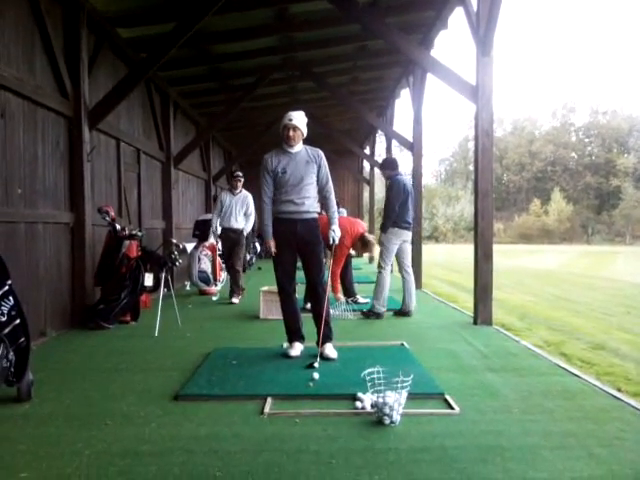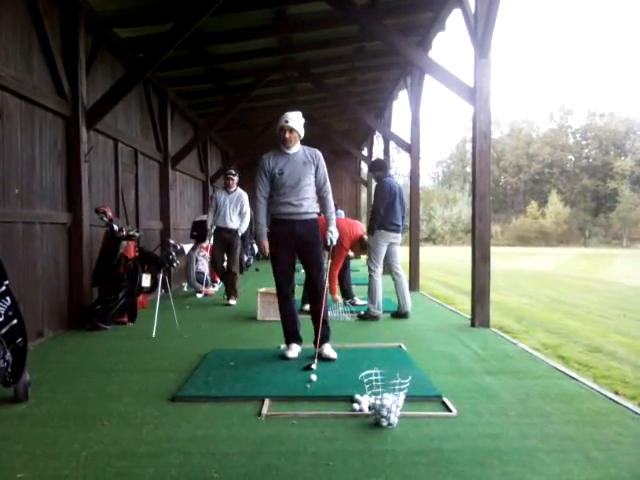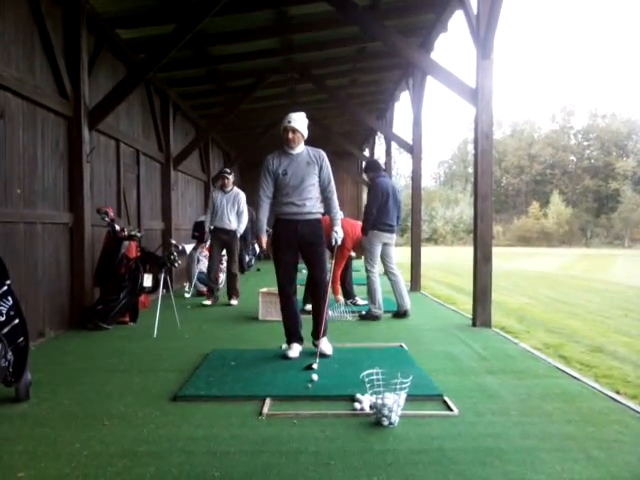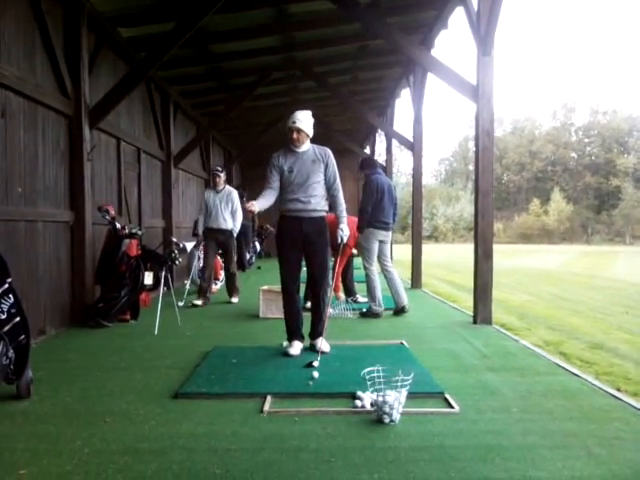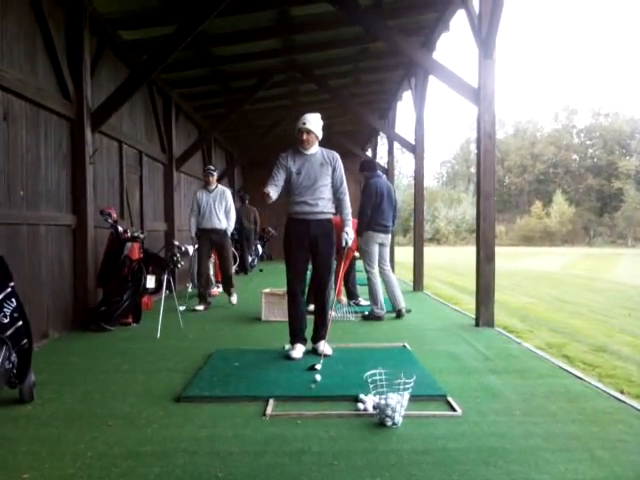
dt=0.2s
person 1, frame 1
left shoulder: (316, 156)
right shoulder: (271, 159)
left elbow: (327, 191)
right elbow: (266, 198)
left wrist: (334, 223)
right wrist: (268, 234)
left hip: (309, 225)
right hip: (282, 226)
left knee: (317, 284)
right knee: (286, 286)
left ankle: (325, 340)
right ankle: (295, 339)
person 1, frame 2
left shoulder: (314, 156)
right shoulder: (268, 160)
left elbow: (324, 192)
right elbow: (261, 198)
left wrist: (332, 224)
right wrist: (262, 234)
left hip: (309, 225)
right hip: (280, 228)
left knee: (317, 283)
right knee: (284, 287)
left ankle: (323, 341)
right ankle: (293, 341)
person 1, frame 3
left shoulder: (318, 157)
right shoulder: (272, 161)
left elbow: (329, 192)
right elbow: (265, 197)
left wrist: (337, 223)
right wrist: (261, 230)
left hip: (312, 225)
right hip: (284, 227)
left knee: (319, 282)
right knee: (286, 287)
left ankle: (320, 335)
right ankle: (294, 340)
person 1, frame 4
left shoulder: (324, 155)
right shoulder: (279, 158)
left elbow: (335, 189)
right elbow: (272, 189)
left wrist: (342, 221)
right wrist: (258, 204)
left hip: (316, 223)
right hip: (289, 224)
left knee: (319, 281)
right knee: (290, 283)
left ankle: (317, 335)
right ankle: (295, 337)
person 1, frame 5
left shoulder: (332, 158)
right shoulder: (286, 159)
left elbow: (341, 193)
right elbow: (276, 184)
left wrist: (348, 224)
right wrist: (269, 192)
left hip: (323, 226)
right hip: (296, 226)
left knee: (323, 284)
right knee: (295, 285)
left ankle: (320, 338)
right ankle: (297, 340)
person 2, frame 1
left shoulder: (396, 182)
right shoulder: (406, 182)
left elbow: (392, 208)
left wrist: (384, 228)
left hip: (394, 230)
right hip: (406, 230)
left knee: (384, 268)
right knee: (406, 269)
left ankle: (378, 309)
right ankle: (408, 307)
person 2, frame 2
left shoulder: (383, 184)
right shoulder: (397, 185)
left elbow: (378, 210)
right elbow: (403, 210)
left wrist: (371, 230)
right wrist: (398, 226)
left hip: (382, 232)
right hip: (396, 233)
left knee: (375, 271)
right knee: (397, 270)
left ankle: (374, 311)
right ankle: (404, 308)
person 2, frame 3
left shoulder: (376, 184)
right shoulder: (392, 185)
left elbow: (370, 210)
right elbow: (398, 210)
left wrist: (365, 230)
left hip: (376, 232)
right hip: (390, 233)
left knee: (372, 271)
right knee: (392, 269)
left ankle: (375, 311)
right ankle: (404, 307)
person 2, frame 4
left shoulder: (371, 181)
right shoulder: (388, 182)
left elbow: (365, 208)
right elbow: (394, 207)
left wrist: (360, 228)
left hip: (372, 229)
right hip: (386, 230)
left knee: (370, 268)
right knee: (387, 266)
left ankle: (376, 308)
right ankle: (402, 303)
person 2, frame 5
left shoulder: (370, 184)
right shoulder: (388, 185)
left elbow: (365, 211)
right elbow: (394, 210)
left wrist: (359, 232)
left hip: (371, 232)
right hip: (386, 233)
left knee: (372, 271)
right knee: (386, 269)
left ankle: (378, 311)
right ankle: (400, 306)
person 3, frame 1
left shoulder: (247, 196)
right shoulder: (223, 195)
left elbow: (251, 216)
right elbow: (216, 213)
left wrist: (245, 231)
right wrist: (213, 228)
left hip: (239, 233)
right hip: (225, 232)
left knee: (236, 264)
right knee: (228, 263)
left ankle: (235, 294)
right ankle: (238, 288)
person 3, frame 2
left shoulder: (242, 195)
right shoulder: (218, 193)
left elbow: (246, 216)
right elbow: (212, 211)
left wrist: (239, 232)
right wrist: (209, 227)
left hip: (233, 233)
right hip: (219, 231)
left knee: (233, 265)
right knee: (216, 262)
left ankle: (232, 295)
right ankle: (229, 286)
person 3, frame 3
left shoulder: (239, 194)
right shoulder: (215, 194)
left elbow: (243, 216)
right elbow: (210, 212)
left wrist: (238, 232)
right wrist: (207, 229)
left hip: (232, 233)
right hip: (217, 232)
left knee: (232, 266)
right knee: (213, 263)
left ankle: (233, 295)
right ankle: (212, 294)
person 3, frame 4
left shoulder: (232, 193)
right shoulder: (207, 194)
left elbow: (237, 214)
right elbow: (202, 214)
left wrist: (234, 232)
right wrist: (200, 232)
left hip: (227, 233)
right hip: (211, 233)
left knee: (230, 265)
right knee: (207, 264)
left ankle: (233, 293)
right ankle: (203, 296)
person 3, frame 5
left shoulder: (225, 192)
right shoulder: (199, 194)
left elbow: (231, 213)
right elbow: (194, 215)
left wrist: (228, 231)
right wrist: (193, 233)
left hip: (221, 232)
right hip: (204, 233)
left knee: (226, 265)
right knee: (203, 267)
left ankle: (231, 290)
right ankle: (204, 300)
